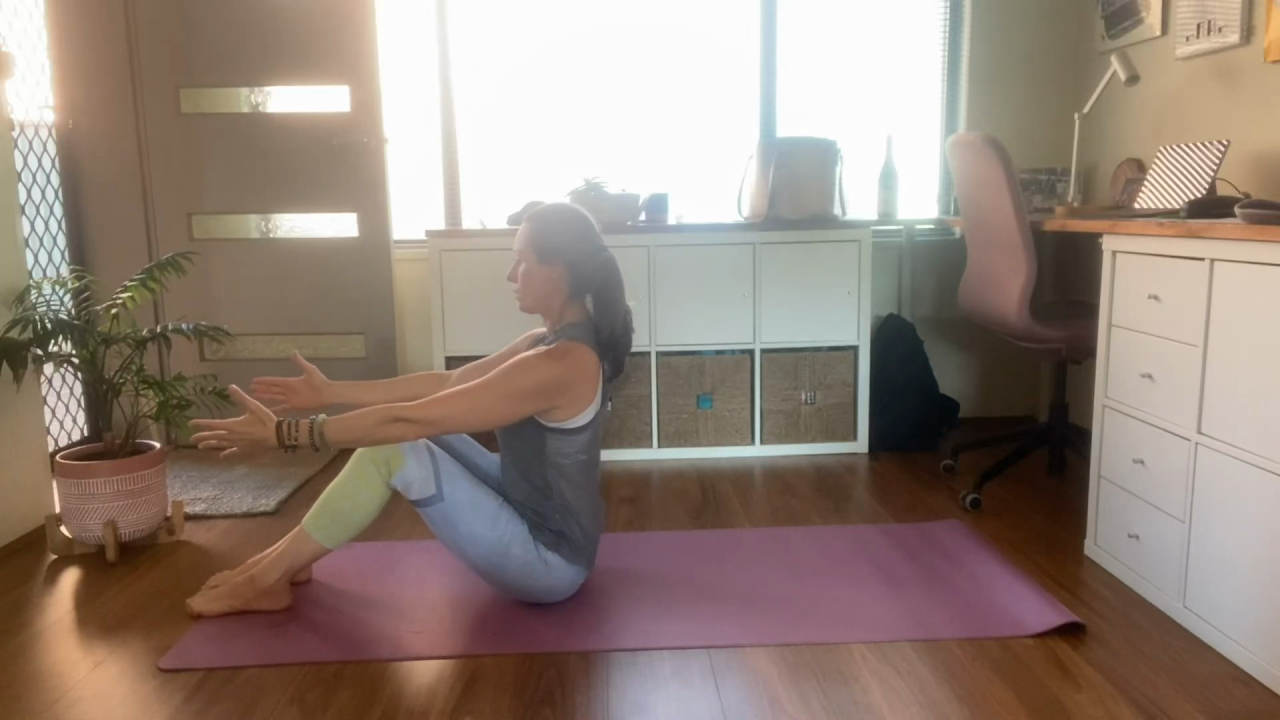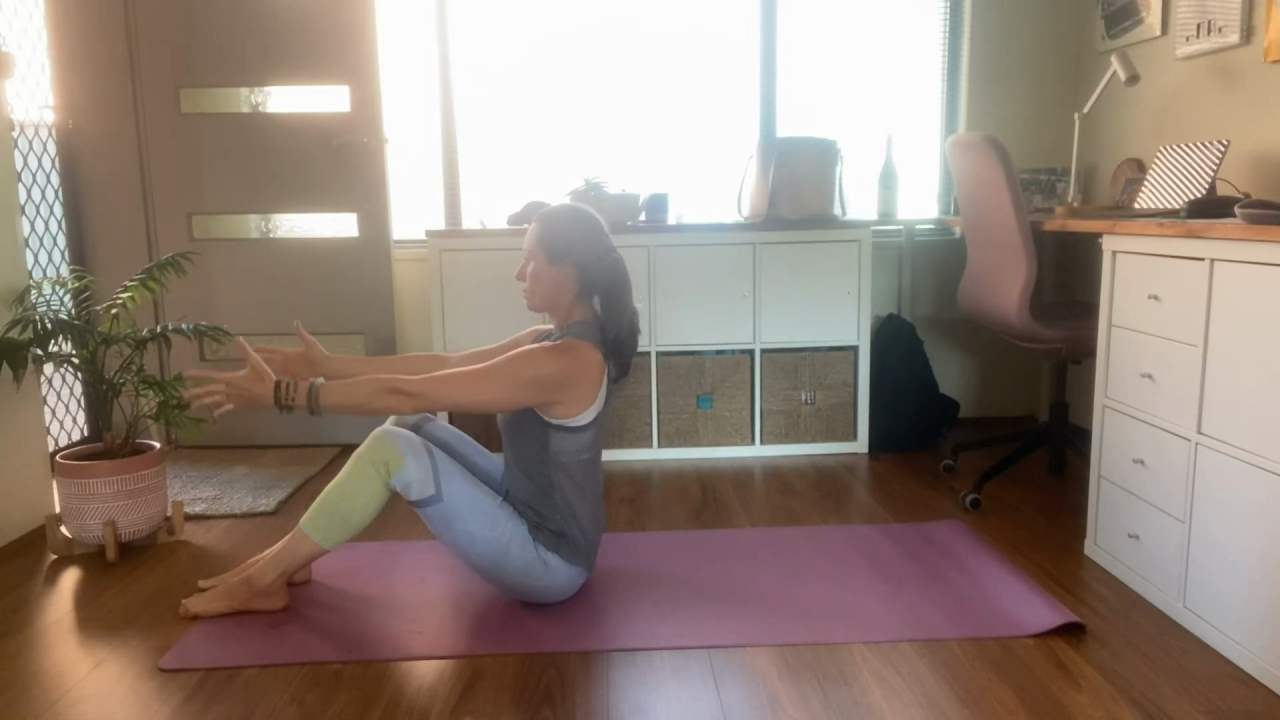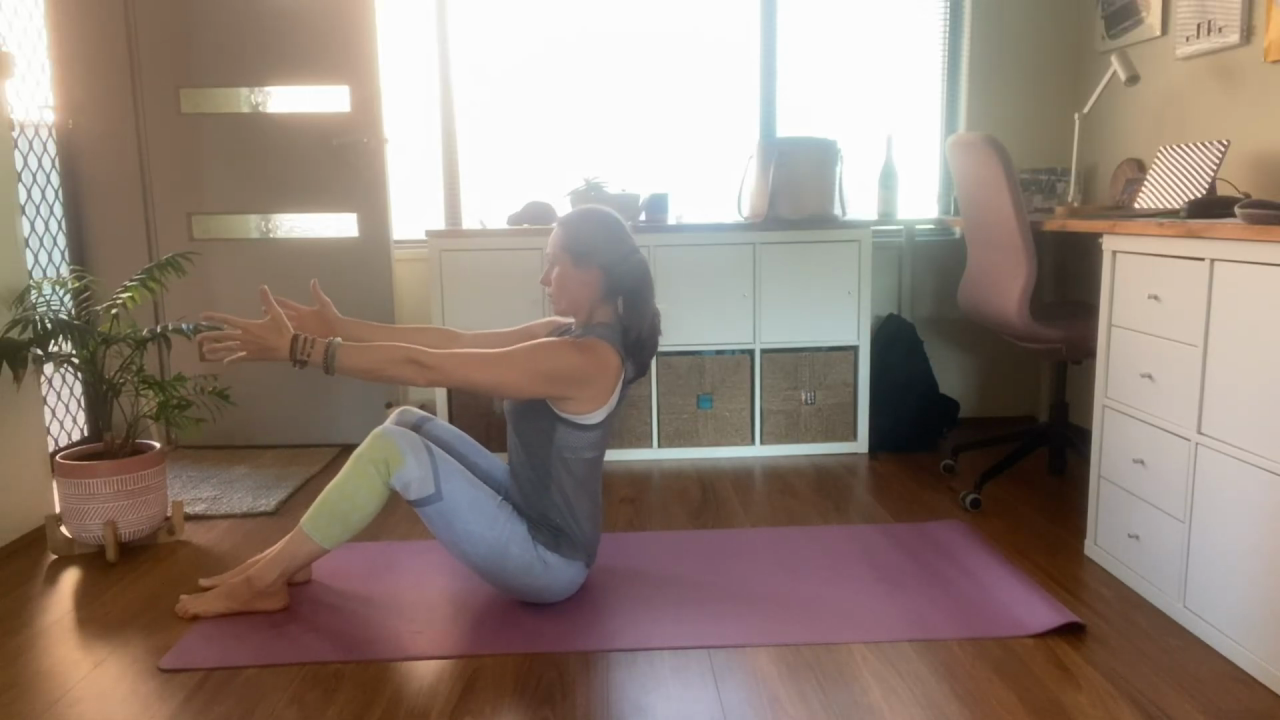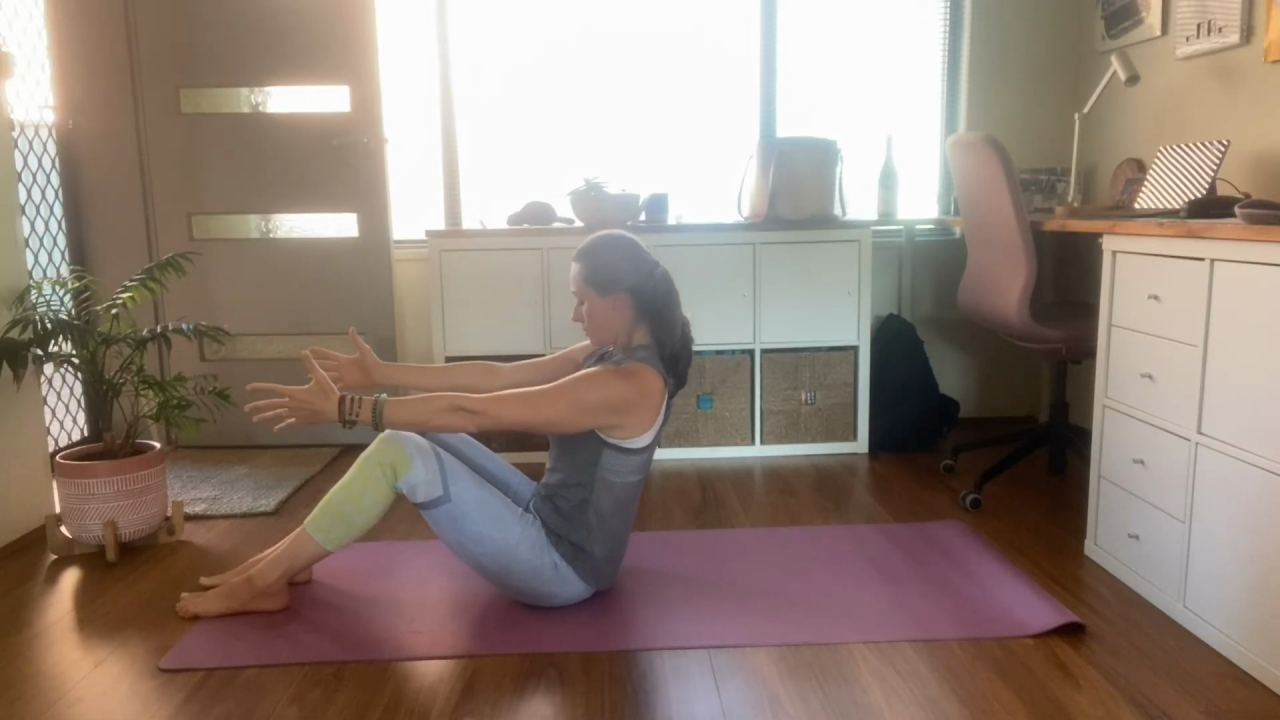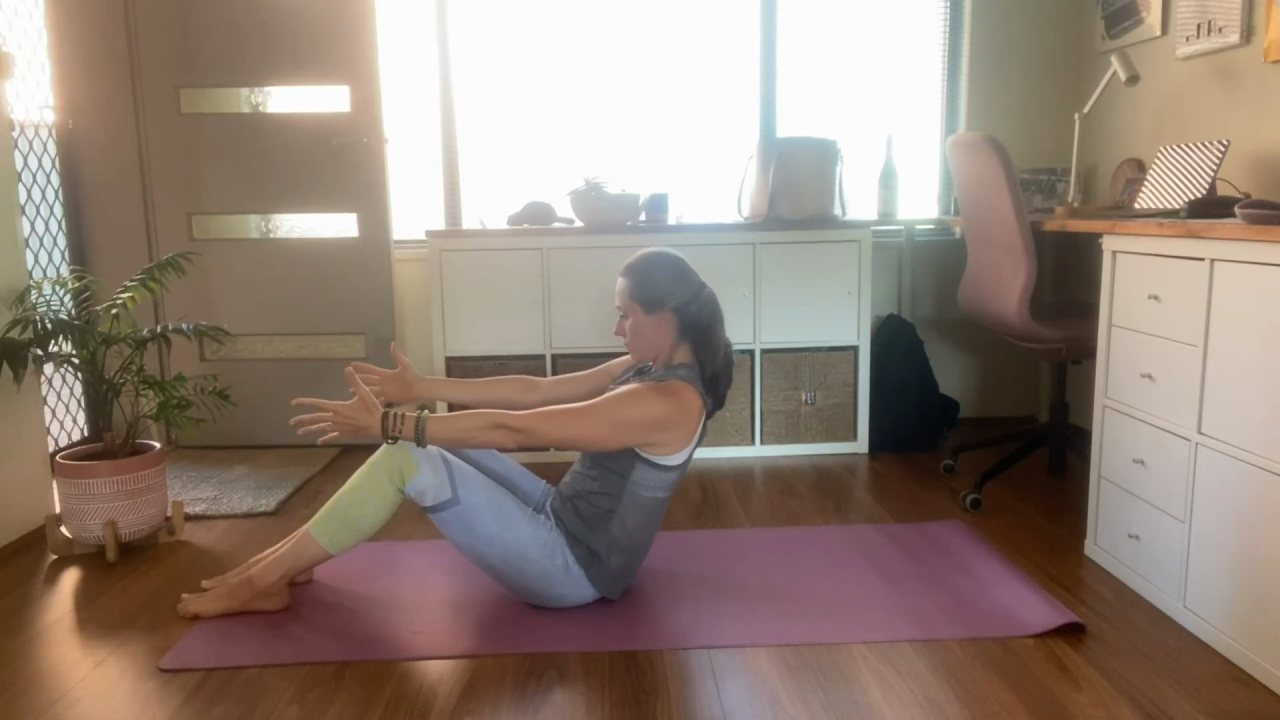
dt=1s
person 1, frame 1
left shoulder: (558, 365)
right shoulder: (557, 344)
left elbow: (407, 417)
right elbow: (448, 384)
left wrist: (282, 433)
right wrist: (331, 391)
left hip: (548, 561)
right hip: (535, 519)
left knee: (392, 449)
right knee: (416, 431)
left ankle: (265, 581)
right ankle: (285, 557)
person 1, frame 2
left shoulder: (563, 361)
right shoulder: (562, 341)
left elbow: (410, 393)
right elbow: (447, 367)
left wrist: (280, 392)
right wrist: (329, 367)
left hip: (549, 560)
right hip: (536, 520)
left knee: (391, 449)
right knee: (408, 427)
left ankle: (262, 582)
right ankle: (284, 560)
person 1, frame 3
left shoulder: (580, 359)
right shoulder: (576, 335)
left elbow: (425, 367)
right elbow: (455, 343)
left wrist: (297, 348)
right wrist: (340, 328)
left hip: (548, 560)
right hip: (536, 521)
left knee: (390, 450)
right knee: (407, 423)
left ankle: (261, 582)
right ankle: (284, 559)
person 1, frame 4
left shoulder: (626, 385)
right shoulder: (612, 355)
left elbow: (473, 413)
right elbow: (499, 376)
left wrist: (345, 408)
right wrist: (382, 373)
left hip: (562, 566)
right hip: (552, 526)
left knee: (398, 452)
right knee: (412, 434)
left ankle: (262, 583)
right ankle: (286, 559)
person 1, frame 5
left shoulder: (666, 403)
right shoulder: (651, 370)
left elbow: (512, 431)
right elbow: (537, 392)
left wrist: (388, 423)
right wrist: (422, 388)
left hip: (573, 568)
right hip: (565, 526)
left knee: (406, 460)
right knee: (424, 441)
left ankle: (261, 583)
right ankle: (286, 559)
